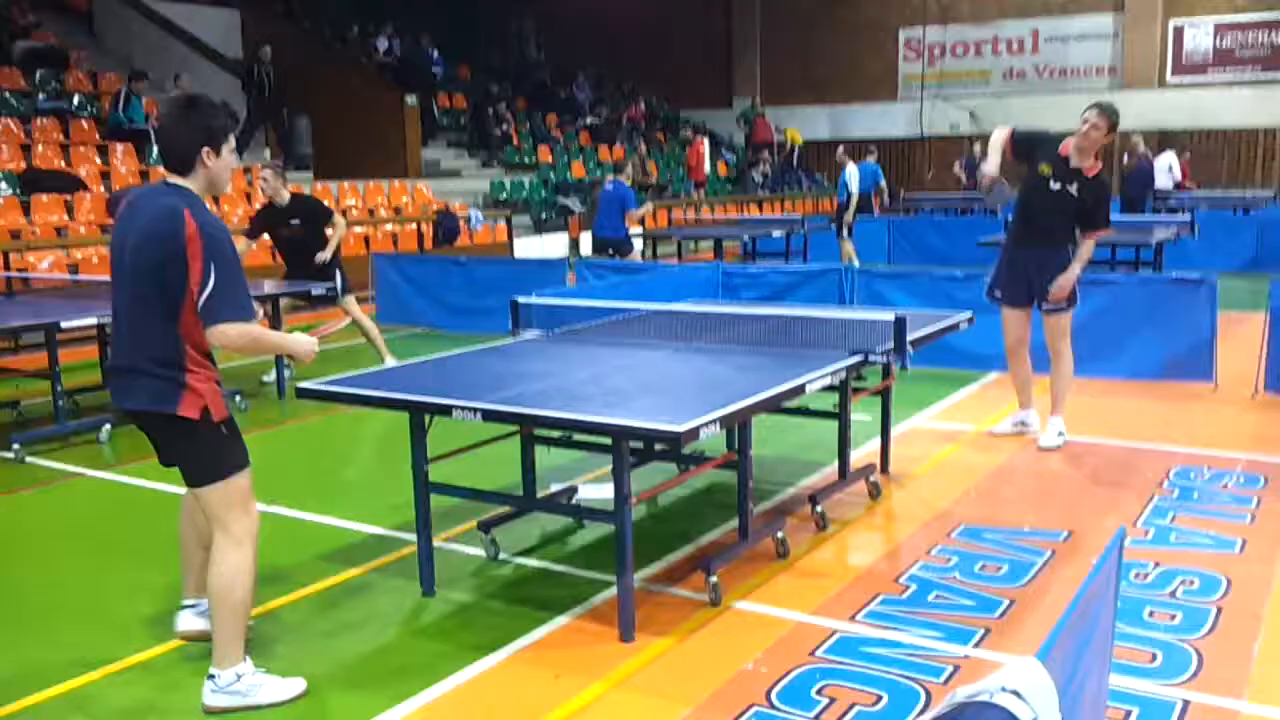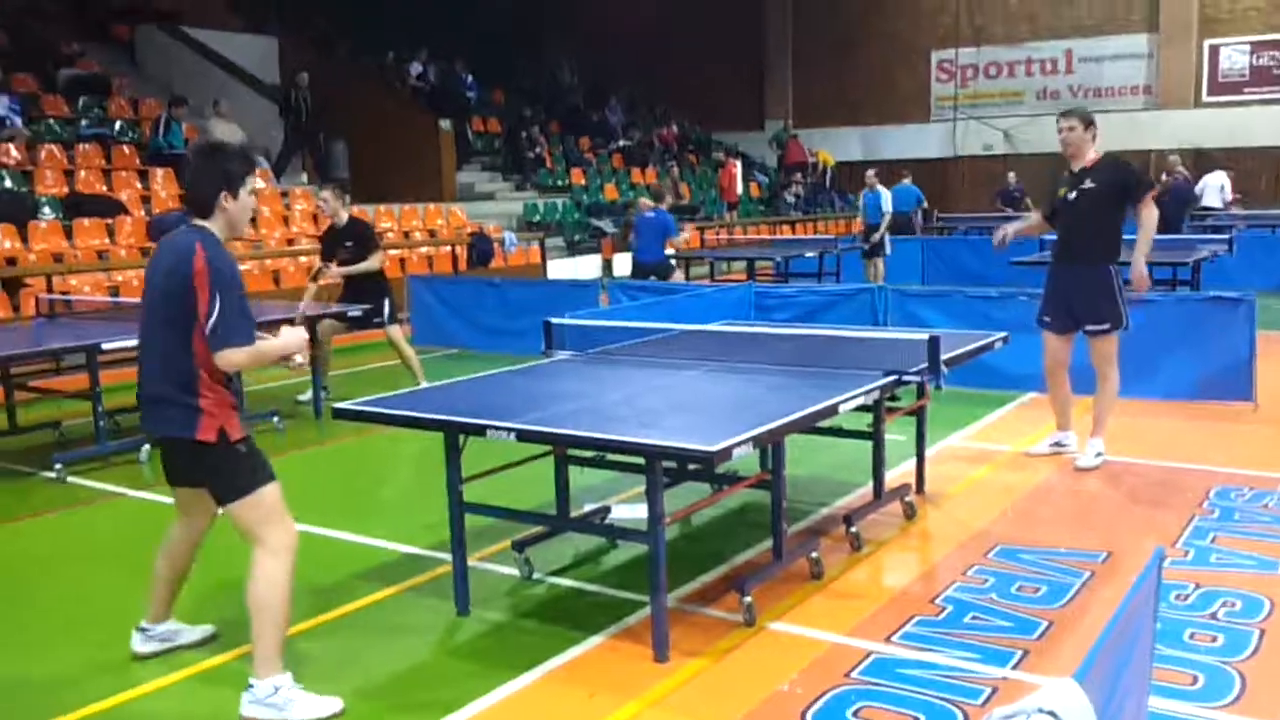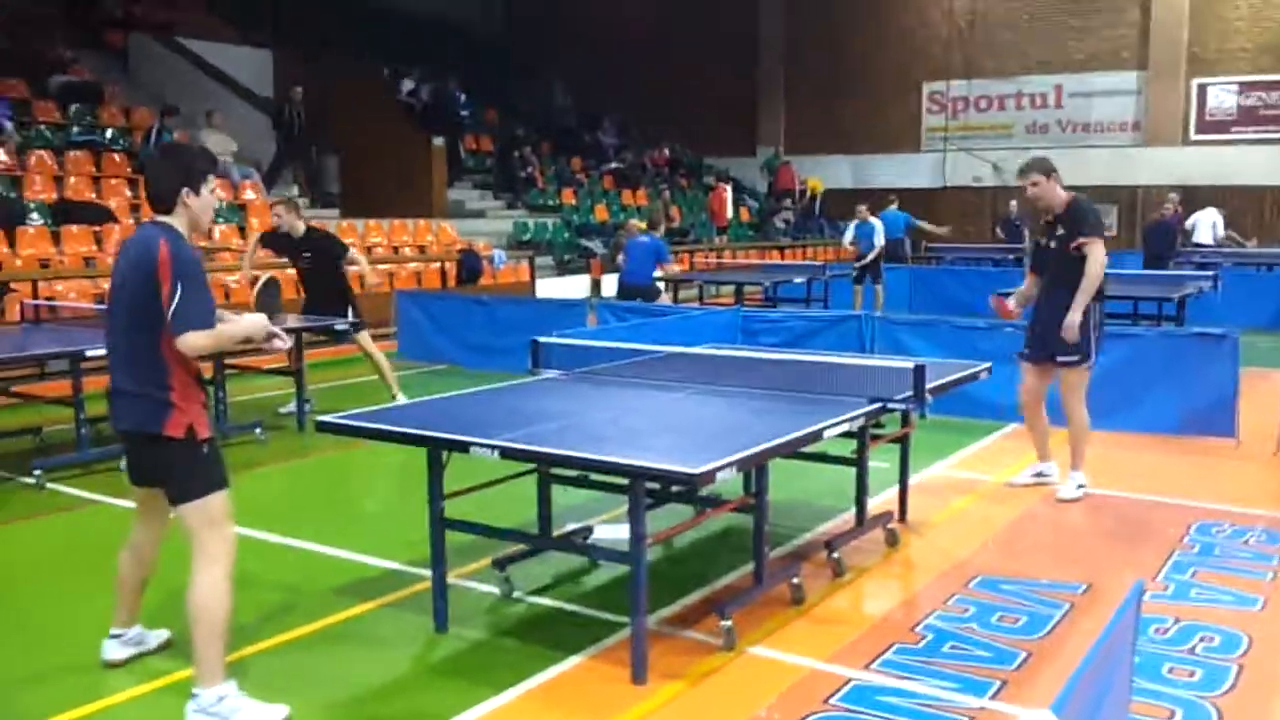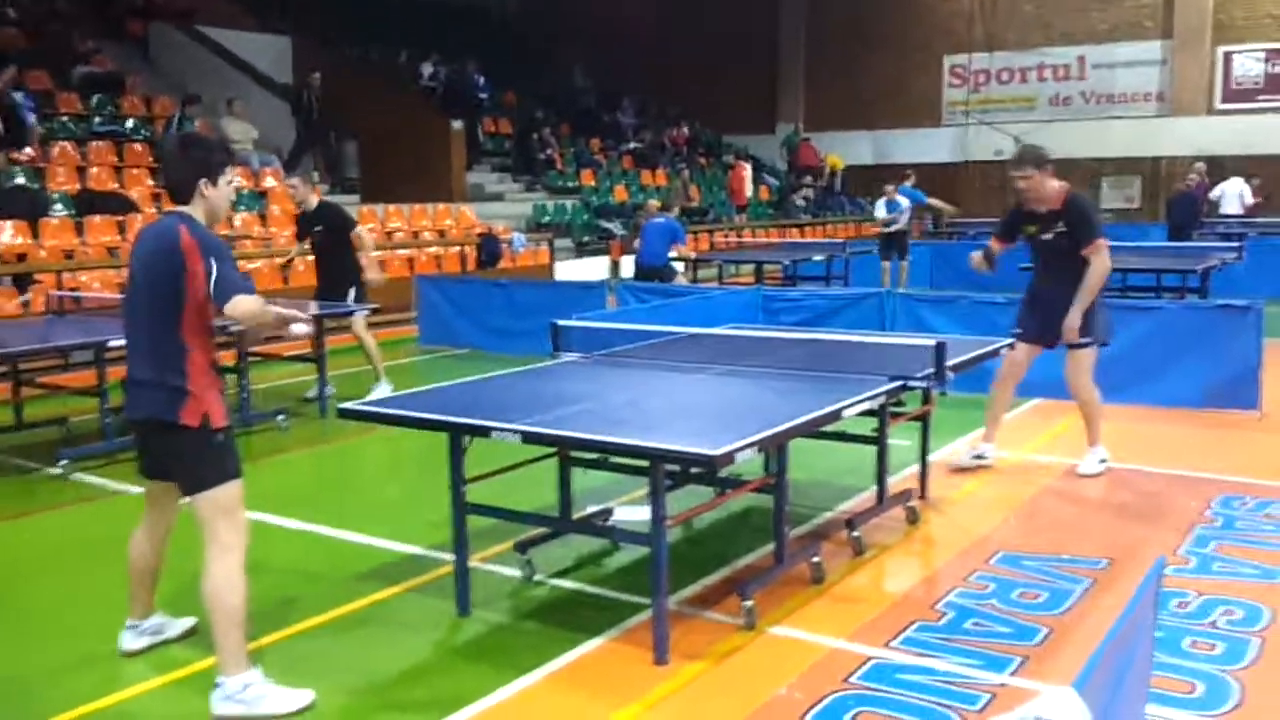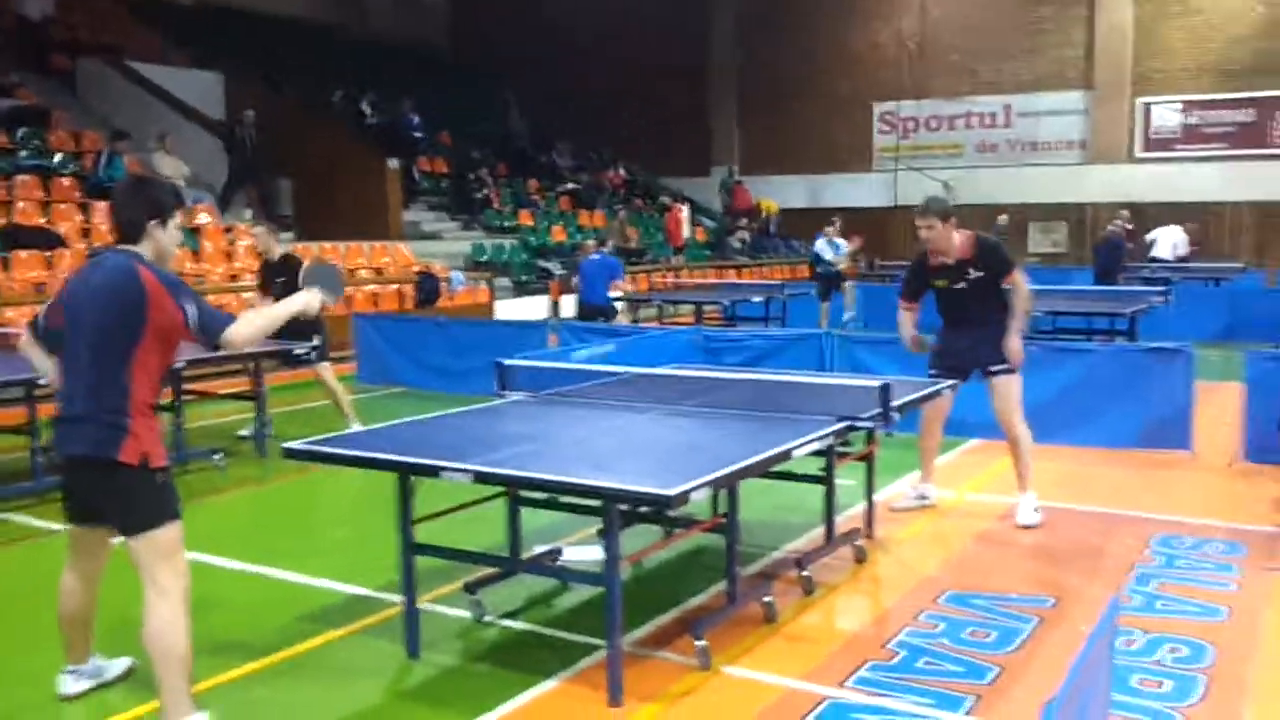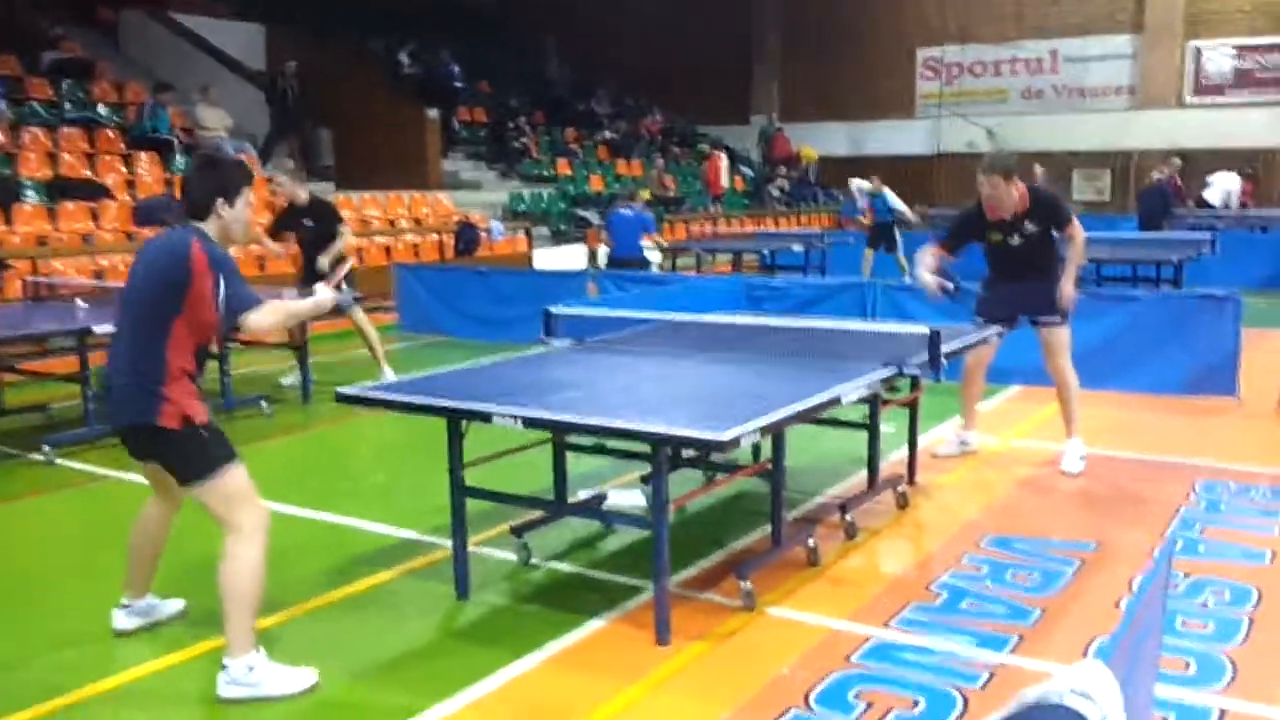
dt=0.4s
person 1, frame 1
left shoulder: (132, 206)
right shoulder: (201, 227)
right elbow: (226, 332)
left wrist: (238, 311)
right wrist: (292, 344)
left hip: (136, 382)
right hip: (182, 392)
left knee: (203, 487)
right knee: (238, 525)
left ankle: (195, 604)
right ankle: (229, 676)
person 1, frame 2
left shoulder: (170, 247)
right shoulder: (212, 260)
right elbow: (230, 357)
left wrist: (265, 343)
right wrist: (281, 344)
left hip: (166, 411)
right hip: (203, 419)
left knee: (193, 518)
right knee: (276, 538)
left ankle: (155, 627)
person 1, frame 3
left shoulder: (136, 245)
right shoulder: (175, 253)
right elbow: (194, 341)
left wrist: (237, 324)
right wrist: (246, 327)
left hip: (135, 410)
right hip: (172, 416)
left knee: (150, 521)
right knee: (216, 546)
left ankle: (123, 633)
person 1, frame 4
left shoulder: (154, 235)
right shoulder: (194, 238)
right elbow: (241, 307)
left wrist: (270, 314)
right wrist: (267, 317)
left hip: (146, 398)
right hip: (186, 405)
left knee: (157, 512)
right knee: (227, 537)
left ankle: (140, 624)
person 1, frame 5
left shoulder: (82, 279)
right shoulder: (153, 282)
left elbow: (32, 342)
right elbow: (236, 333)
right wrist: (295, 306)
left hip: (76, 440)
right hip: (125, 447)
left knee: (83, 561)
right knee: (168, 582)
left ankle: (79, 668)
person 1, frame 6
left shoulder: (161, 246)
right shoulder: (201, 252)
right elbow: (257, 320)
right wrist: (312, 304)
left hip: (127, 400)
right hip: (164, 406)
left knee: (168, 493)
right knee: (248, 522)
left ankle: (135, 604)
right ankle: (242, 667)
person 2, frame 1
left shoulder: (1097, 185)
right shoulder: (1042, 145)
left elbow: (1090, 237)
right elbow: (1001, 135)
left wrist: (1071, 273)
right wrist: (992, 161)
left hip: (1055, 260)
right hip: (1016, 254)
left knee: (1058, 344)
right knee: (1013, 342)
left ankle: (1056, 422)
right ankle: (1026, 414)
person 2, frame 2
left shoulder: (1115, 170)
right shoulder: (1065, 180)
left elbow: (1149, 211)
right elbow: (1044, 222)
left wrist: (1139, 259)
right wrist: (1012, 229)
left hip: (1099, 276)
right hip: (1060, 277)
left knee: (1104, 366)
right knee: (1053, 364)
left ankle: (1096, 442)
right ankle: (1063, 435)
person 2, frame 3
left shoulder: (1081, 210)
right shoulder: (1045, 228)
left elbow: (1097, 260)
left wrist: (1077, 310)
right wrist: (1016, 300)
left hip: (1077, 317)
right hip: (1046, 316)
left knee: (1071, 400)
right knee: (1029, 398)
left ankle: (1077, 474)
right ankle: (1046, 466)
person 2, frame 4
left shoulder: (1076, 206)
right shoulder: (1019, 210)
left elbow: (1101, 262)
right elbow: (996, 245)
left wrist: (1076, 312)
right wrist: (982, 257)
left hip: (1077, 300)
right hip: (1039, 296)
left knee: (1079, 383)
right knee: (1006, 371)
left ankle: (1097, 449)
right ankle: (985, 447)
person 2, frame 5
left shoulder: (986, 248)
right shoulder: (921, 265)
left elbow: (1020, 286)
right elbow: (906, 307)
left wrist: (1014, 334)
right wrist: (908, 331)
left hip: (995, 334)
right hip: (953, 337)
left knee: (1009, 416)
right knee: (931, 412)
left ankle: (1027, 495)
right ankle: (925, 488)
person 2, frame 6
left shoulder: (1044, 201)
right shoulder: (973, 216)
left elbow: (1076, 236)
right elbow: (936, 250)
left wrist: (1069, 280)
right wrist: (925, 272)
left hip: (1045, 284)
right hip: (1001, 286)
left knee: (1059, 364)
right knee: (974, 361)
left ankle: (1073, 444)
right ankle: (967, 434)
person 3, frame 1
left shoulder: (307, 203)
right shoulder: (264, 214)
left elbow: (340, 224)
right elbow: (246, 242)
left wrist: (329, 251)
left hip: (326, 267)
right hip: (297, 272)
left knee: (353, 312)
left ankle: (387, 360)
right ankle: (282, 366)
person 3, frame 2
left shoulder: (361, 228)
right shoulder: (329, 235)
left elbow: (377, 262)
right elbow: (325, 267)
left wrist: (342, 271)
right wrist: (312, 286)
left hip: (376, 293)
right hip: (351, 295)
left knee: (396, 339)
right knee: (321, 332)
left ankle: (422, 384)
right ankle: (320, 386)
person 3, frame 3
left shoulder: (320, 238)
right shoulder: (281, 238)
left elbow: (355, 256)
right elbow: (255, 240)
left wrist: (369, 275)
right wrist: (247, 268)
left hip: (341, 300)
right hip: (314, 303)
left knee: (367, 346)
left ankle: (398, 396)
person 3, frame 4
left shoulder: (331, 211)
right shoulder: (303, 217)
left elbow: (362, 235)
left wrist: (370, 266)
right wrist: (291, 257)
left hip: (348, 277)
right hip: (326, 281)
left knee: (358, 329)
left ankle: (382, 382)
right ankle: (324, 384)
person 3, frame 5
left shoulder: (293, 264)
right shoulder: (266, 268)
right elbow: (264, 297)
right wrist: (262, 308)
left hip: (309, 328)
right hip: (285, 329)
left knee: (324, 375)
left ankle: (354, 425)
person 3, frame 6
left shoulder: (321, 207)
right shoulder: (288, 214)
left elbow: (345, 234)
right elbow: (271, 239)
left wrist: (328, 257)
right wrist: (274, 247)
left hip: (334, 271)
right hip: (311, 274)
left knee: (357, 319)
left ankle: (385, 370)
